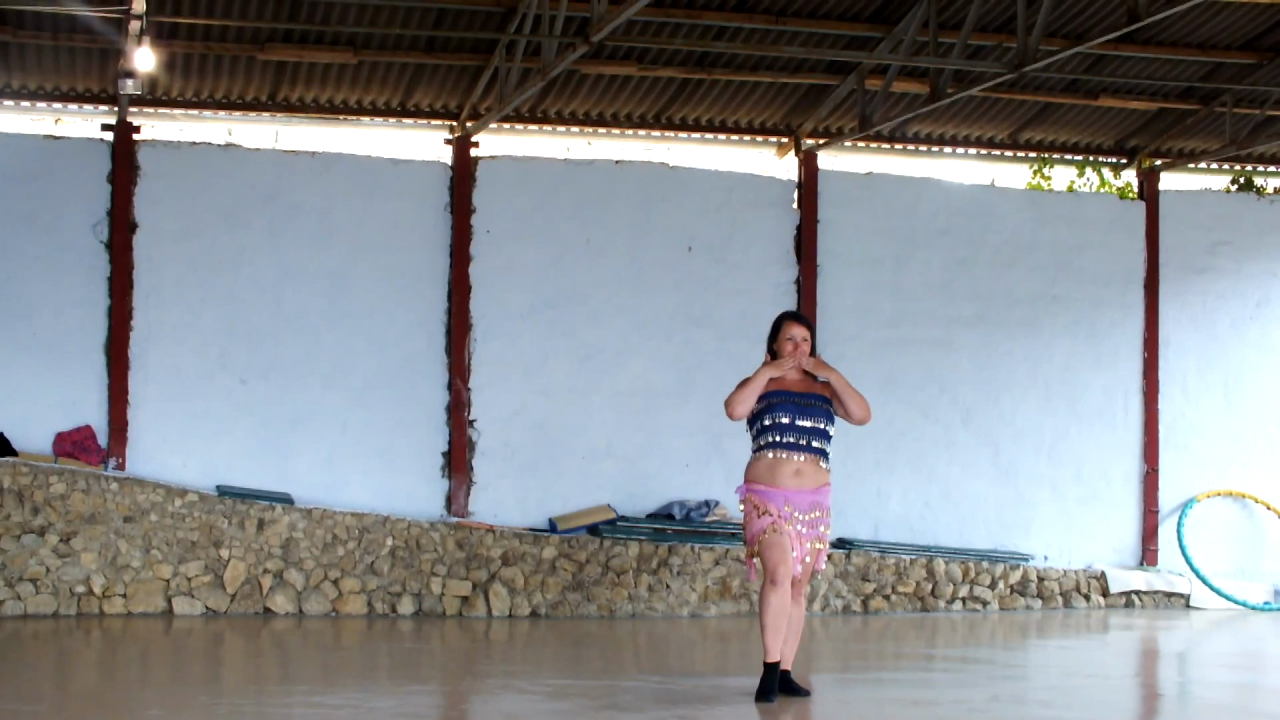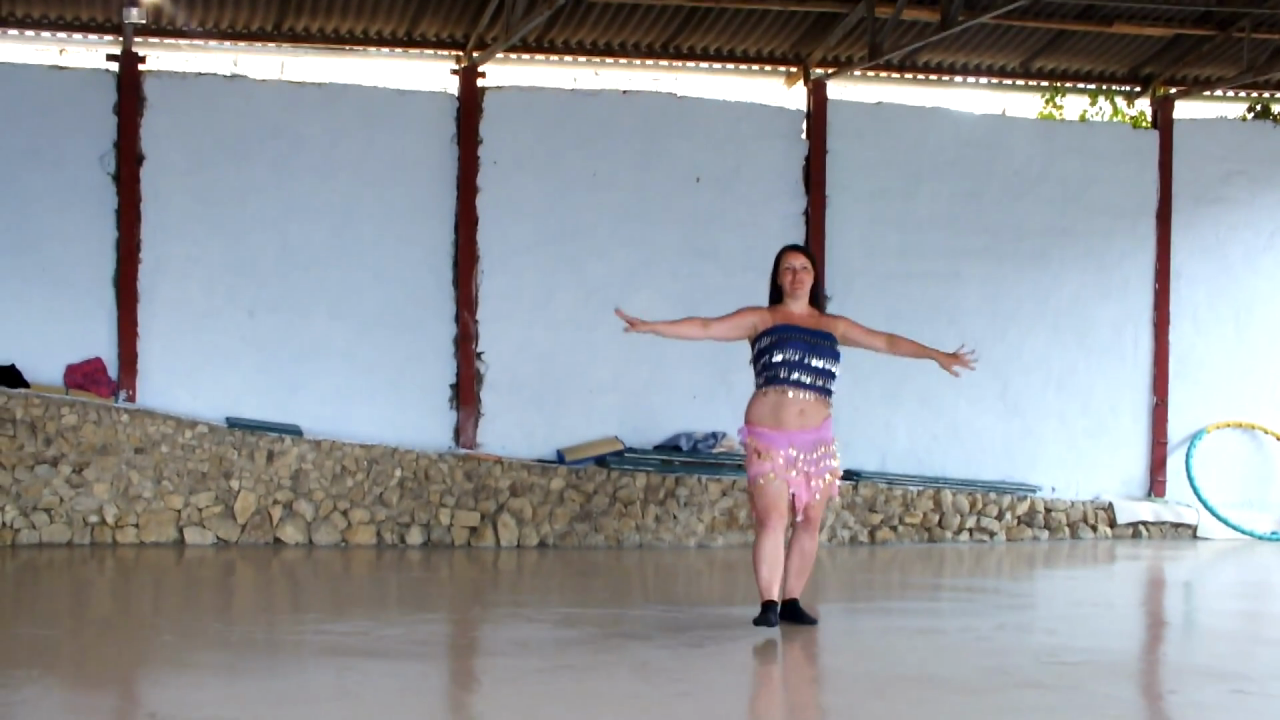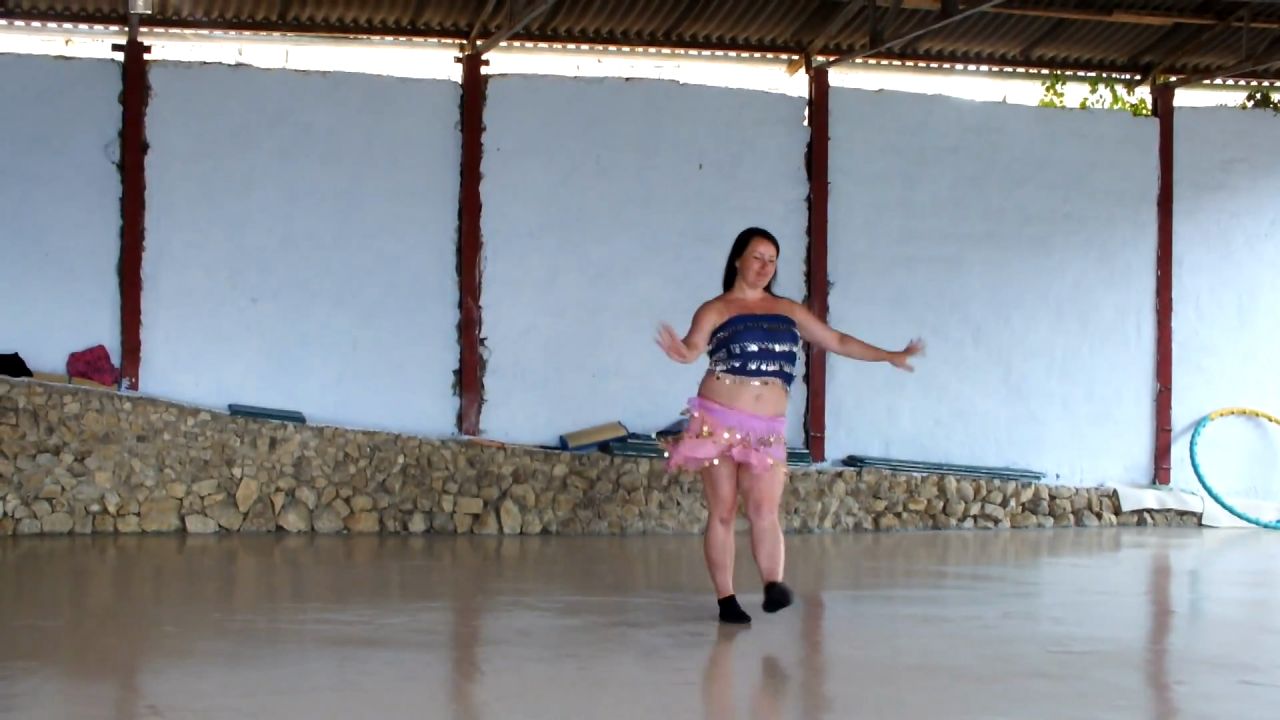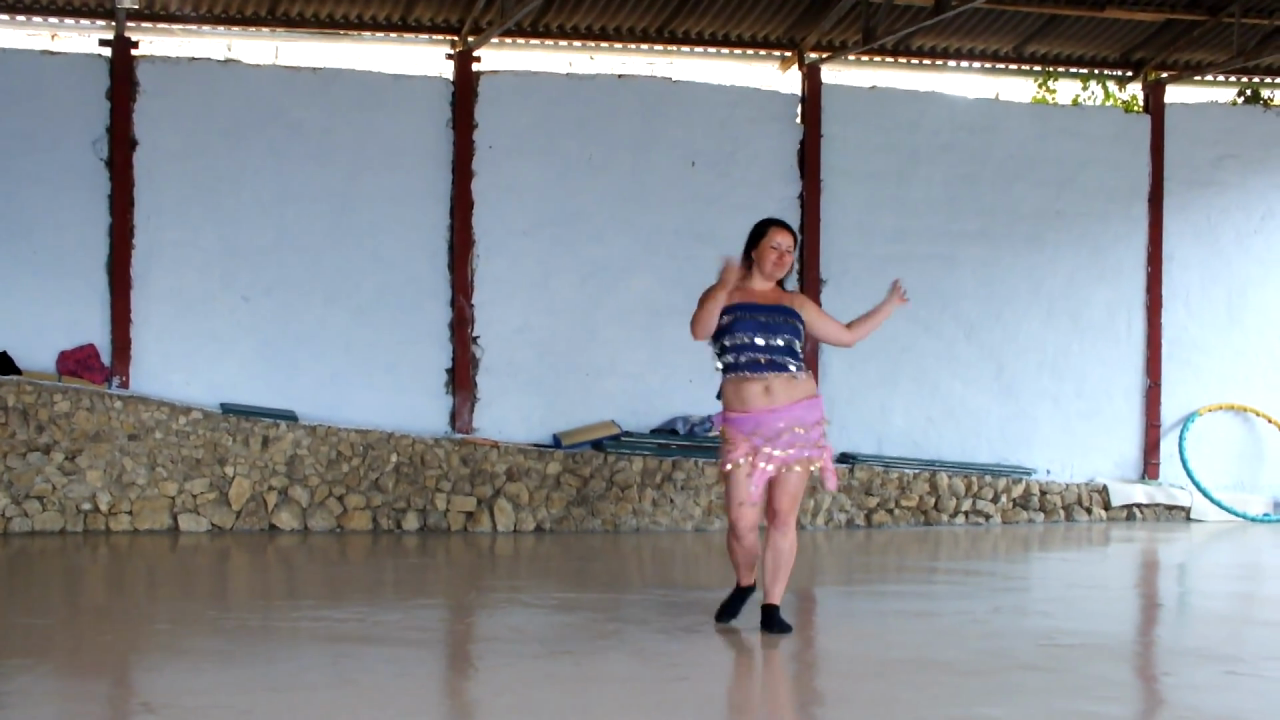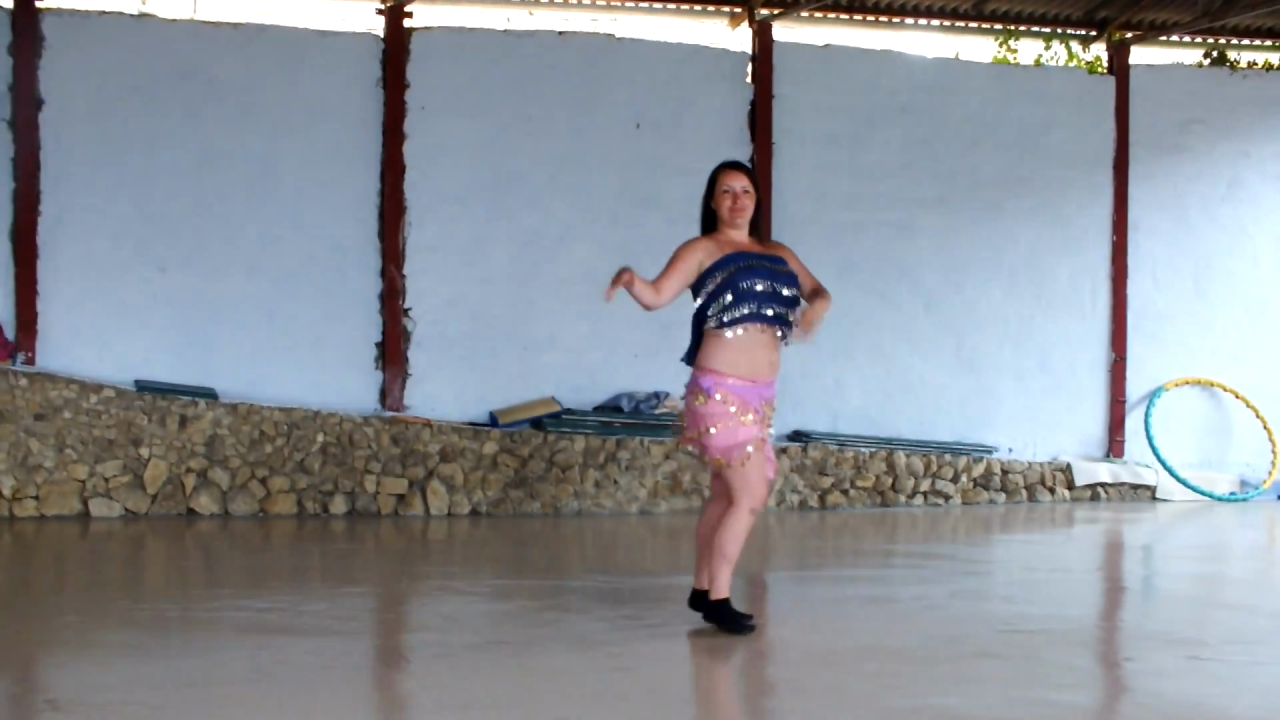
dt=1s
person 1, frame 1
left shoulder: (824, 389)
right shoulder: (758, 385)
left elbow: (863, 415)
right elbow: (734, 410)
left wrist: (832, 374)
right wrist: (766, 371)
left hip: (812, 499)
right hip: (767, 497)
left knee: (798, 589)
right knee: (778, 575)
left ankle: (784, 672)
right ankle: (770, 670)
person 1, frame 2
left shoulder: (833, 325)
right shoulder: (759, 320)
left elbow: (886, 342)
right elbow: (704, 328)
left wrist: (940, 356)
right wrist: (649, 326)
left hip: (815, 439)
right hip: (768, 438)
left knee: (809, 524)
right knee: (771, 520)
left ankle: (790, 602)
right ankle: (768, 605)
person 1, frame 3
left shoulder: (788, 310)
right shoulder: (715, 310)
left elbow: (837, 341)
right elbow: (692, 348)
left wrist: (889, 356)
right wrist: (677, 350)
left hip: (767, 429)
right hip: (718, 419)
left knee: (765, 510)
right knee: (722, 513)
left ankle: (774, 587)
right ankle: (726, 600)
person 1, frame 4
left shoulder: (796, 303)
right shoulder: (721, 295)
left elbow: (847, 335)
right elbow: (698, 330)
left wrist: (889, 305)
right wrist: (727, 287)
left hip: (797, 420)
right hip: (745, 426)
left knee: (783, 517)
right knee: (742, 523)
left ankle: (771, 608)
right ankle: (744, 585)
person 1, frame 5
left shoulder: (778, 253)
right shoulder: (703, 249)
left elbow: (817, 293)
right elbow: (656, 295)
left wrist: (813, 308)
right wrist: (628, 280)
left hip: (758, 393)
right hip: (723, 389)
left knee: (728, 496)
right knee: (749, 498)
left ankle: (703, 590)
right ankle: (717, 600)
